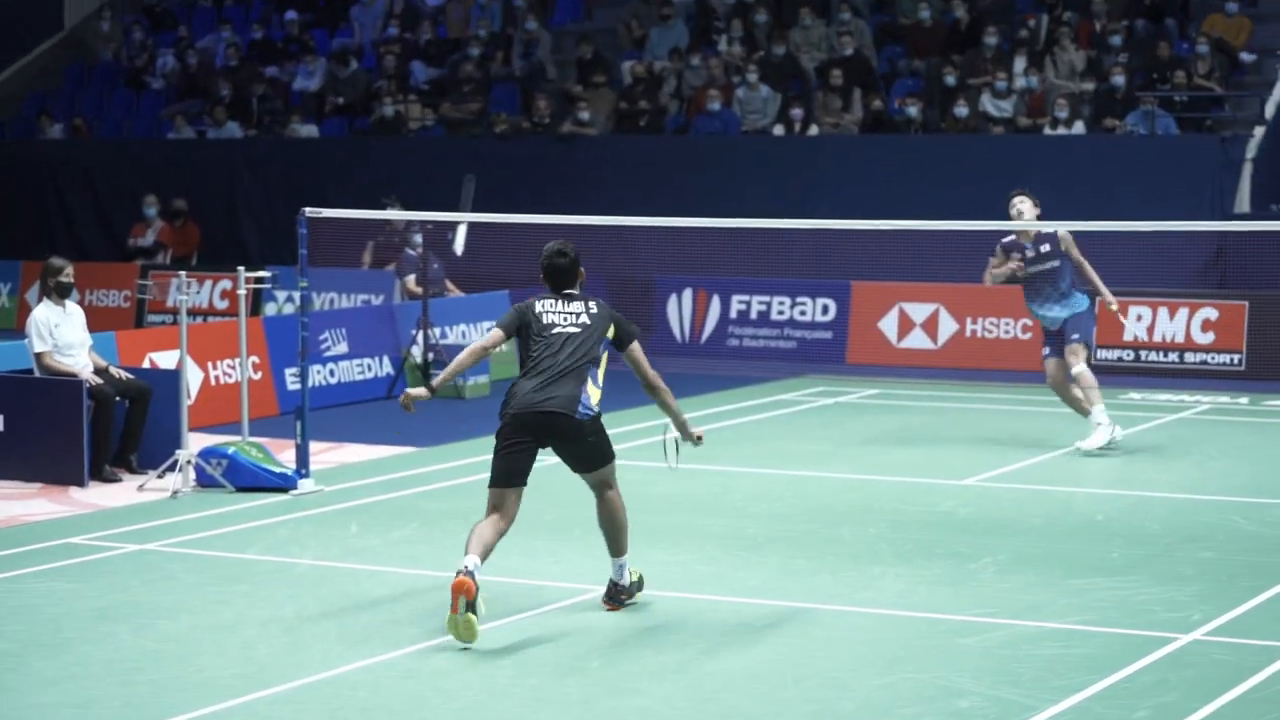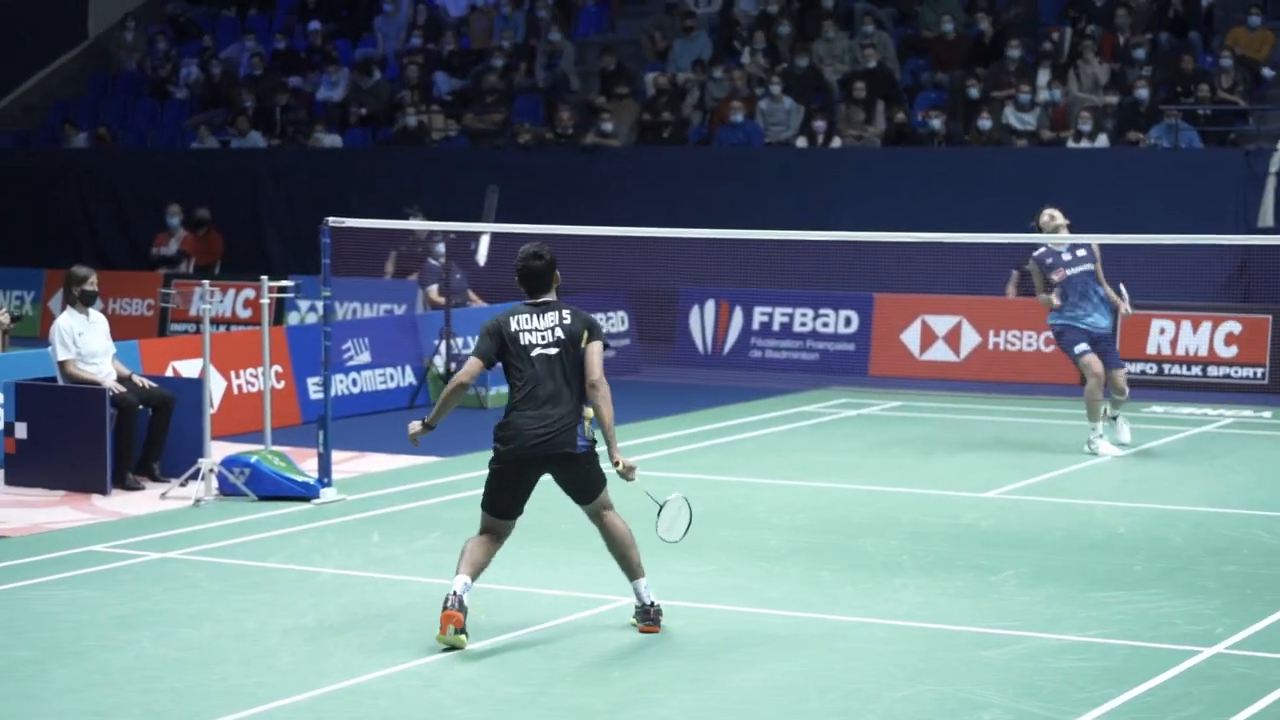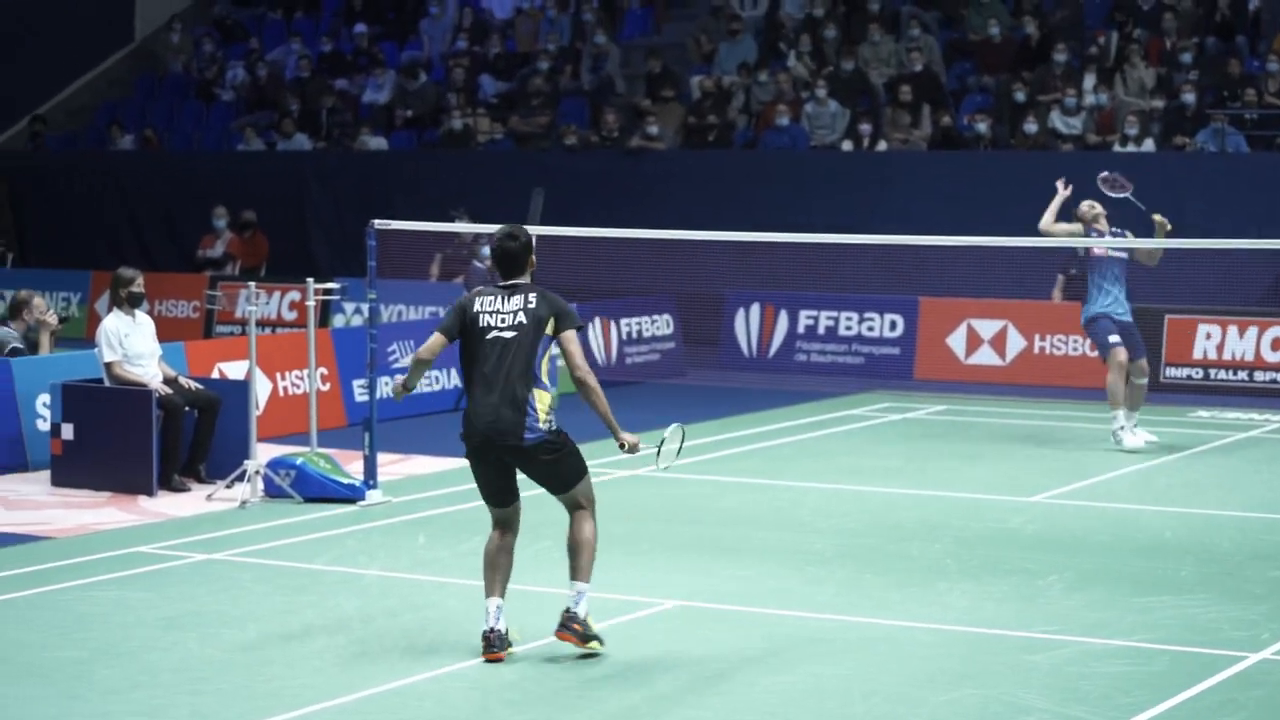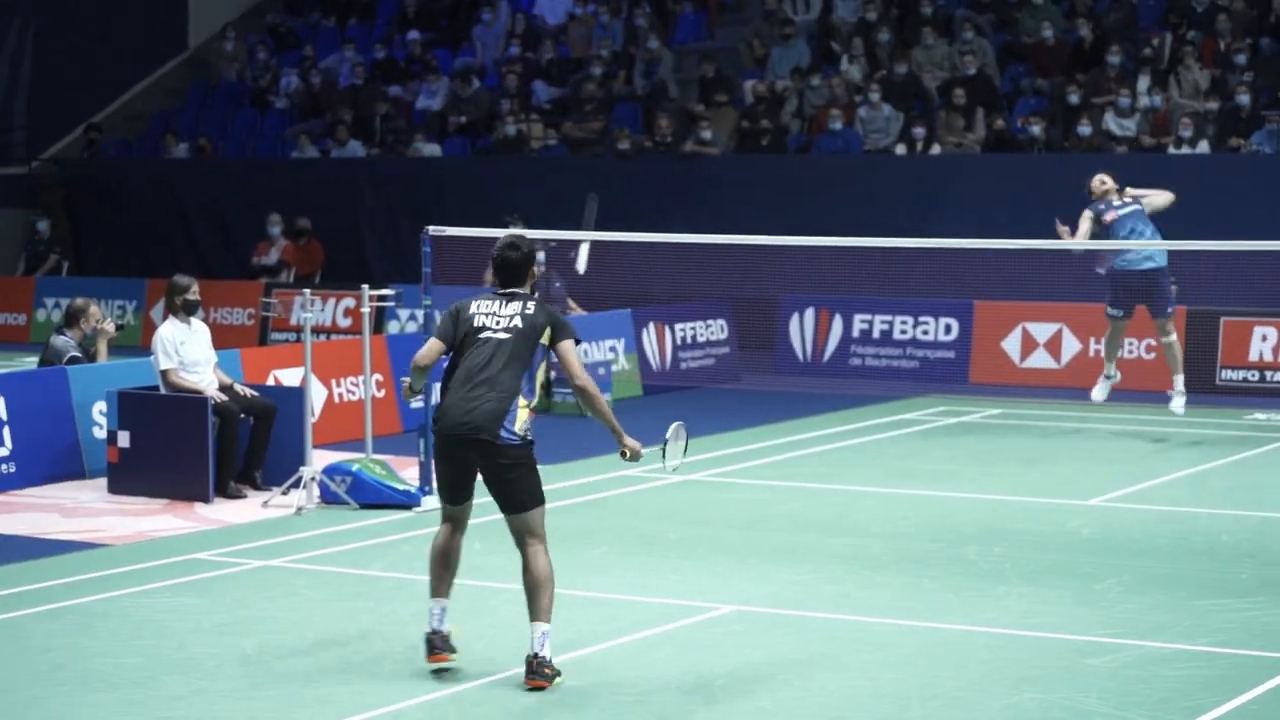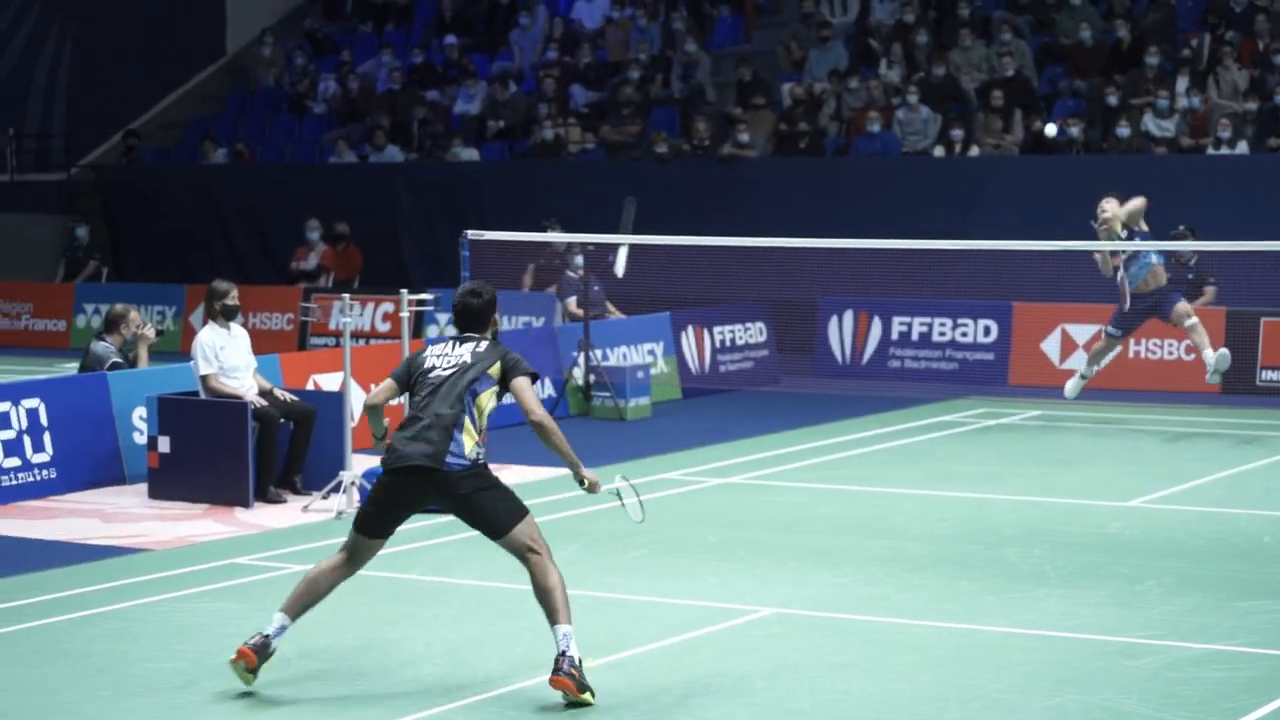
dt=0.2s
person 1, frame 1
left shoulder: (527, 310)
right shoulder: (605, 314)
left elbow: (482, 347)
right elbow: (649, 378)
left wrist: (430, 389)
right wrist: (683, 425)
left hip: (522, 417)
right hip: (575, 416)
left knee: (497, 516)
right knee: (606, 487)
left ankle: (468, 573)
right ankle: (620, 582)
person 1, frame 2
left shoulder: (502, 323)
right shoulder: (581, 321)
left elbow: (462, 380)
right elbow: (597, 382)
left wrist: (428, 422)
right wrist: (614, 448)
left hip: (514, 443)
right hip: (567, 441)
left knee: (490, 532)
right knee: (603, 511)
left ankle: (456, 601)
right ankle: (646, 605)
person 1, frame 3
left shoulder: (470, 302)
right shoulder: (551, 306)
left elbow: (425, 356)
right elbow: (581, 375)
left wrist: (406, 383)
right wrist: (617, 430)
left hip: (479, 434)
right hip: (531, 433)
left knee: (503, 524)
right knee: (582, 506)
left ankle: (493, 631)
right ankle: (575, 615)
person 1, frame 4
left shoulder: (466, 308)
right shoulder: (548, 317)
left elbow: (421, 364)
right elbow: (581, 383)
left wrist: (415, 387)
right wrist: (621, 436)
left hip: (453, 431)
right hip: (505, 436)
left knee: (453, 522)
right knee: (532, 541)
left ankle: (436, 632)
right ankle: (539, 657)
person 1, frame 5
left shoulder: (424, 353)
right shoulder: (502, 357)
left elbow: (375, 400)
right elbow: (537, 417)
left wrist: (384, 439)
right wrist: (579, 469)
left hip: (402, 467)
right hip: (456, 471)
left knee: (348, 558)
right knee: (537, 552)
left ankle: (262, 644)
right ankle: (566, 662)
person 2, frame 1
left shoulder: (1058, 236)
right shoulder: (1006, 247)
left elbow: (1080, 262)
right elbow: (990, 279)
left wrist: (1103, 291)
right wrist: (1006, 270)
left hip: (1077, 310)
right hip: (1050, 320)
left knee: (1074, 359)
right knee: (1056, 380)
left ankle: (1102, 422)
right ankle: (1105, 426)
person 2, frame 2
left shoulder: (1089, 247)
right shoulder: (1039, 257)
left elbow: (1101, 283)
right elbow: (1040, 295)
left wrist: (1118, 303)
right wrist: (1048, 301)
left hip: (1101, 326)
right hip: (1067, 325)
left knee: (1119, 386)
right knee: (1095, 372)
left ankle: (1112, 414)
right ankle: (1095, 436)
person 2, frame 3
left shoulder: (1123, 235)
right shoulder: (1082, 232)
left elbow: (1151, 260)
right elbow: (1044, 228)
left wrist: (1159, 232)
right wrist: (1060, 197)
left hip: (1123, 315)
right hip: (1098, 315)
left knee: (1142, 372)
right knee: (1119, 360)
left ankle: (1131, 423)
right ankle: (1120, 427)
person 2, frame 4
left shoulder: (1134, 201)
right shoulder: (1094, 209)
left elbow: (1169, 197)
right elbow: (1079, 244)
left wrist: (1138, 193)
right wrist: (1066, 238)
left hip: (1154, 270)
right hip: (1124, 272)
left knee: (1166, 328)
right knee: (1116, 330)
left ankle: (1178, 390)
right ankle: (1109, 374)
person 2, frame 5
left shoulder: (1134, 224)
right shoulder: (1106, 239)
left elbow: (1141, 203)
right elbow: (1107, 272)
left wrist: (1120, 214)
left hip: (1161, 292)
right hip: (1132, 301)
left knee: (1185, 312)
right knee: (1104, 347)
left ankle: (1211, 361)
right ankle: (1084, 375)
person 3, frame 1
left shoulder: (76, 310)
right shoulder: (40, 315)
right elbow: (45, 362)
left wrist: (108, 367)
right wrist: (78, 372)
left hip: (89, 374)
right hip: (62, 379)
left knee: (142, 390)
right knee: (106, 394)
left ankle: (125, 455)
right ankle: (99, 465)
person 3, frame 2
left shoulder: (99, 318)
right shoulder: (63, 324)
right elbow: (68, 370)
left wrist: (131, 375)
right wrist: (101, 381)
left hip: (111, 382)
right hip: (85, 387)
left knee: (164, 398)
right knee: (128, 402)
left ankle: (148, 463)
right ankle: (122, 473)
person 3, frame 3
left shoulder: (145, 320)
right shoulder: (110, 325)
right elbow: (115, 372)
left wrist: (177, 377)
right wrist: (147, 382)
left hip: (158, 384)
left knee: (211, 400)
right knee: (175, 404)
left ankle: (194, 465)
right ankle: (168, 474)
person 3, frame 4
left shoulder: (201, 327)
right shoulder: (166, 333)
right elbow: (171, 379)
left wrist: (233, 384)
right wrist: (203, 389)
left hip: (213, 391)
right hip: (187, 396)
left knee: (266, 407)
right knee: (230, 411)
left ankle: (250, 471)
right ankle: (224, 481)
person 3, frame 5
left shoulder: (241, 332)
right shoulder: (205, 338)
right elbow: (211, 384)
left wrist: (272, 389)
right wrist: (243, 395)
left hip: (253, 396)
right hip: (227, 401)
left knee: (306, 412)
right knee: (270, 416)
left ankle: (290, 476)
right ankle: (264, 486)
